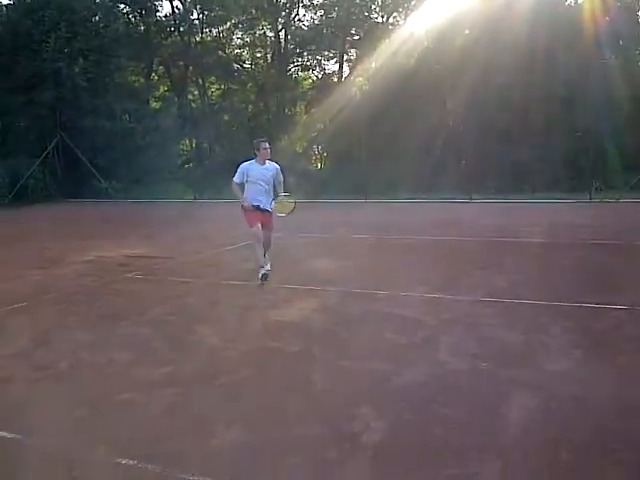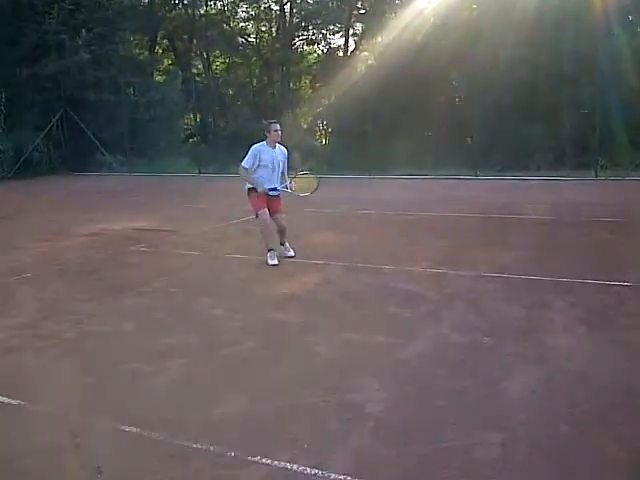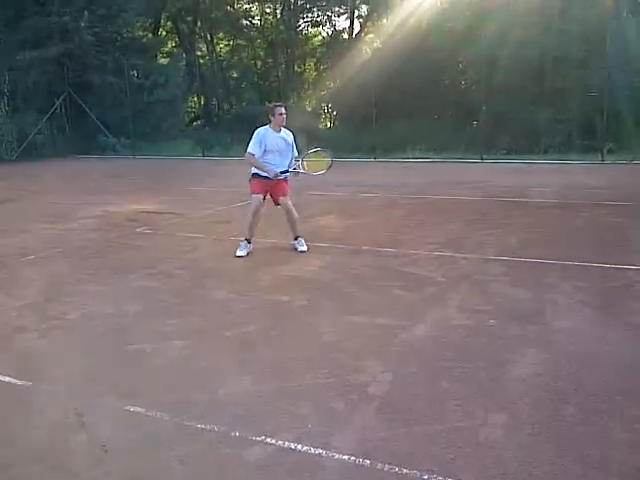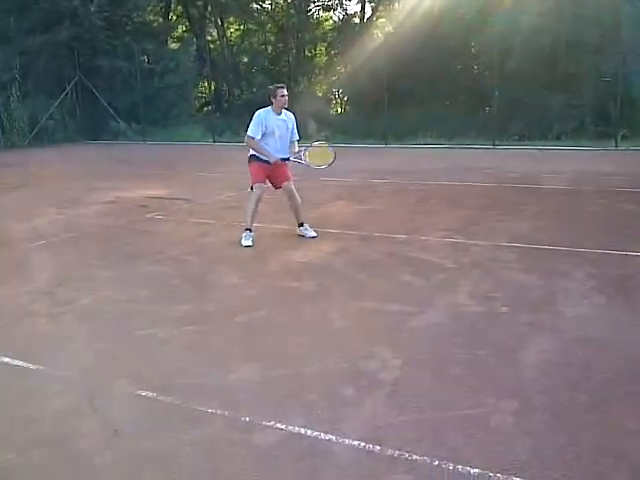
dt=0.2s
person 1, frame 1
left shoulder: (274, 167)
right shoulder: (246, 167)
left elbow: (279, 183)
right elbow: (235, 184)
left wrist: (278, 198)
right wrist: (243, 199)
left hip: (267, 207)
right hip: (251, 207)
left knee: (267, 236)
right knee: (257, 234)
left ankle: (264, 255)
right ankle: (262, 269)
person 1, frame 2
left shoulder: (283, 151)
right shoulder: (256, 149)
right elbow: (242, 170)
left wrist: (287, 184)
right wrist: (257, 186)
left hip: (274, 191)
right hip: (256, 191)
left knee: (281, 223)
right knee: (265, 221)
left ankle: (283, 244)
right ankle: (271, 252)
person 1, frame 3
left shoulder: (289, 135)
right shoulder: (261, 133)
left elbow: (292, 157)
right elbow: (249, 157)
right wrist: (268, 170)
left hip: (280, 178)
right hip: (260, 176)
left knee: (287, 206)
right knee: (256, 205)
left ankle: (298, 239)
right ankle: (247, 242)
person 1, frame 4
left shoulder: (290, 117)
right shoulder: (261, 115)
left elbow: (293, 141)
right elbow: (249, 140)
left wrist: (295, 150)
right wrist: (269, 156)
left hip: (280, 161)
right hip: (259, 159)
left knee: (291, 191)
right knee: (258, 193)
left ankle: (302, 226)
right ankle: (248, 232)
